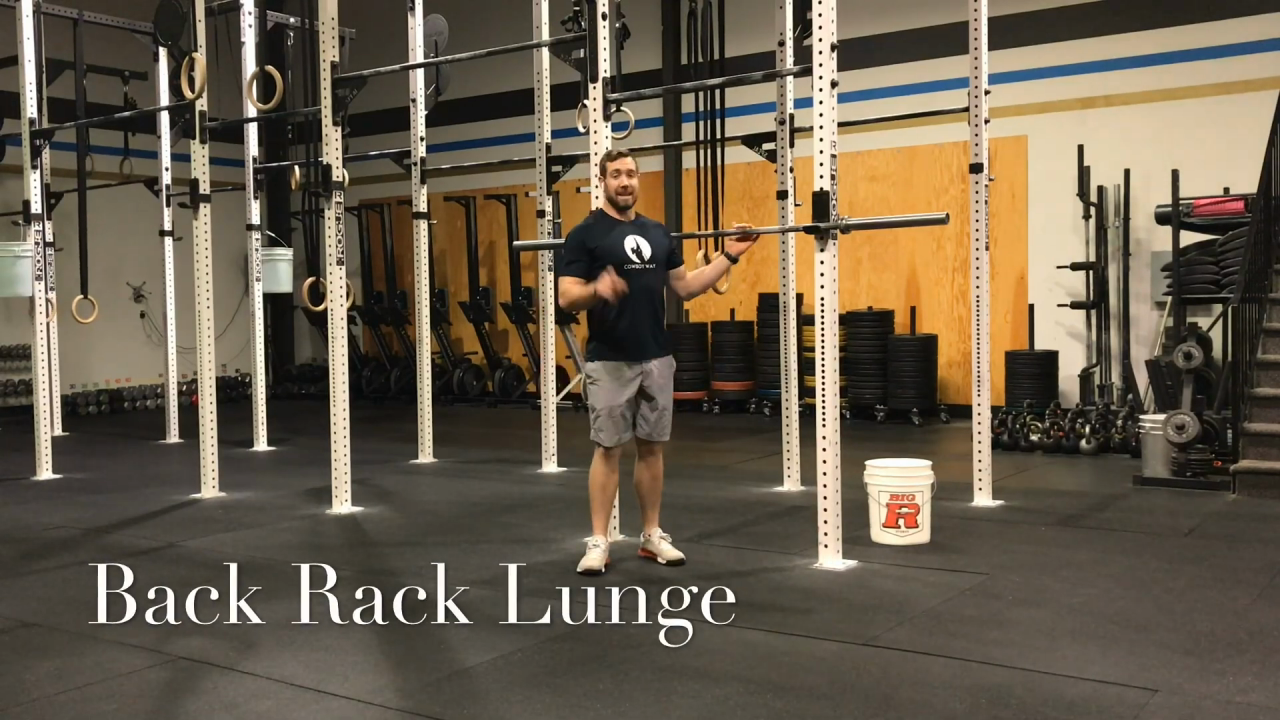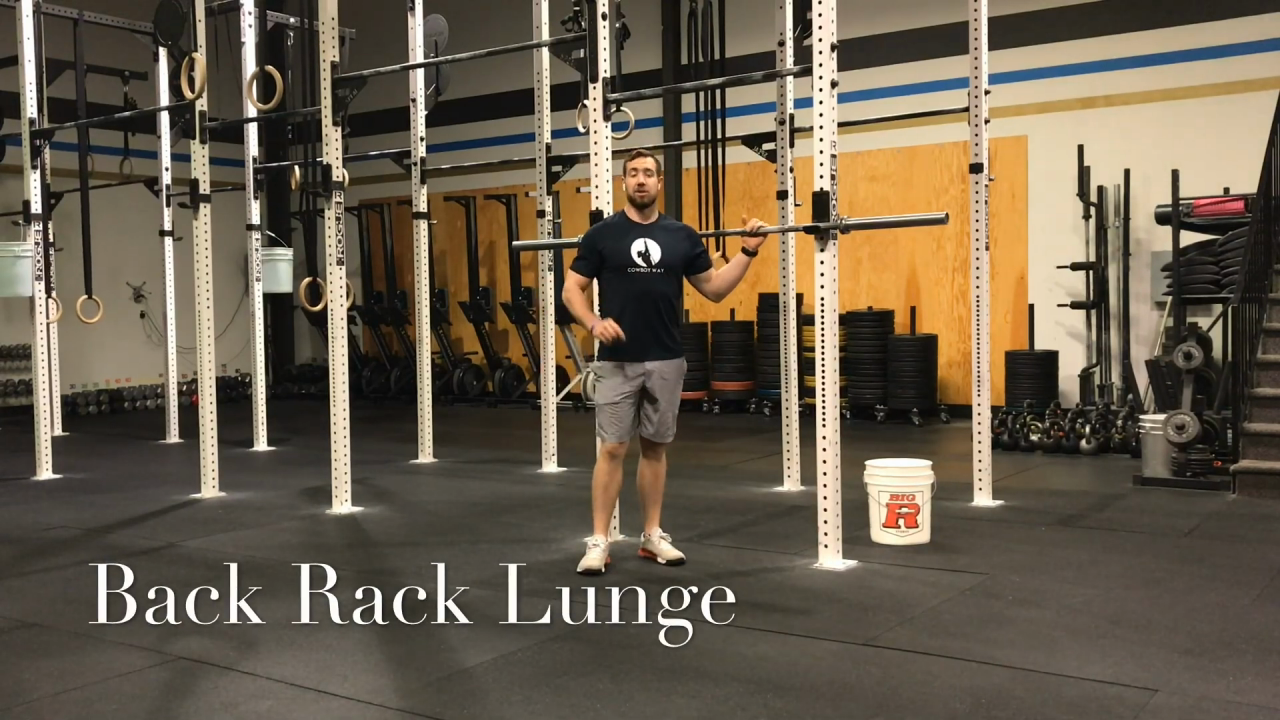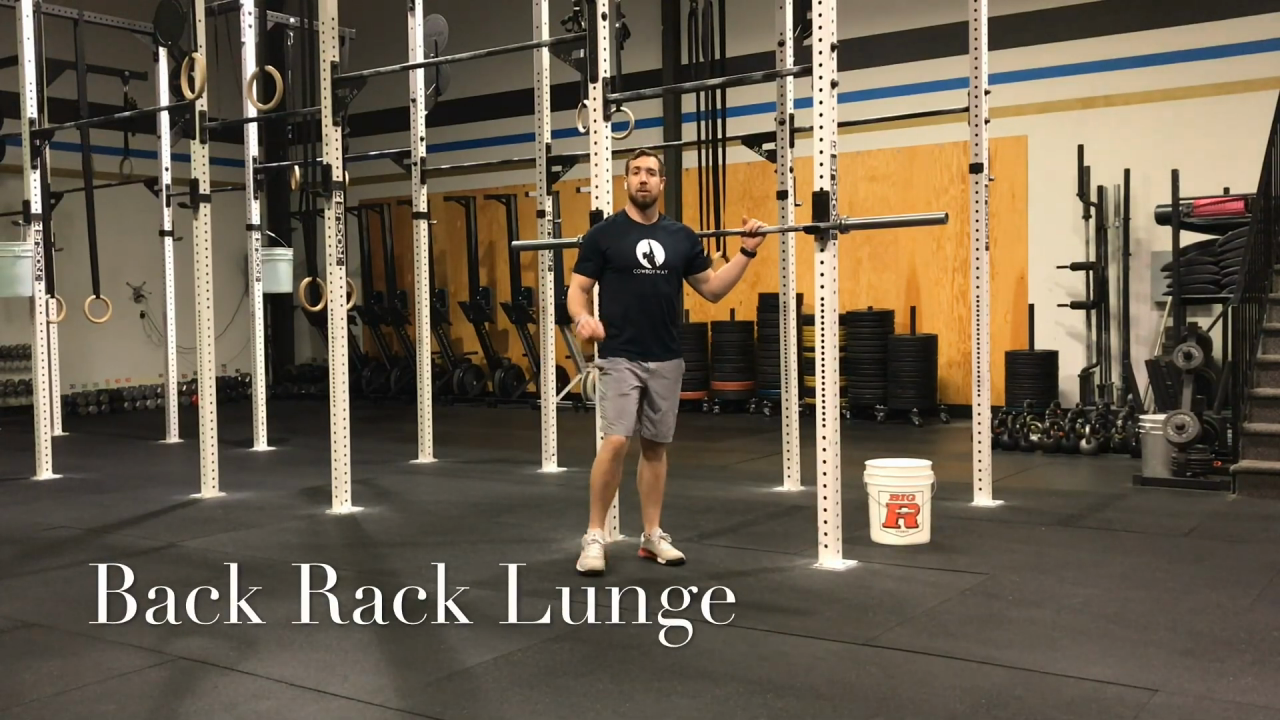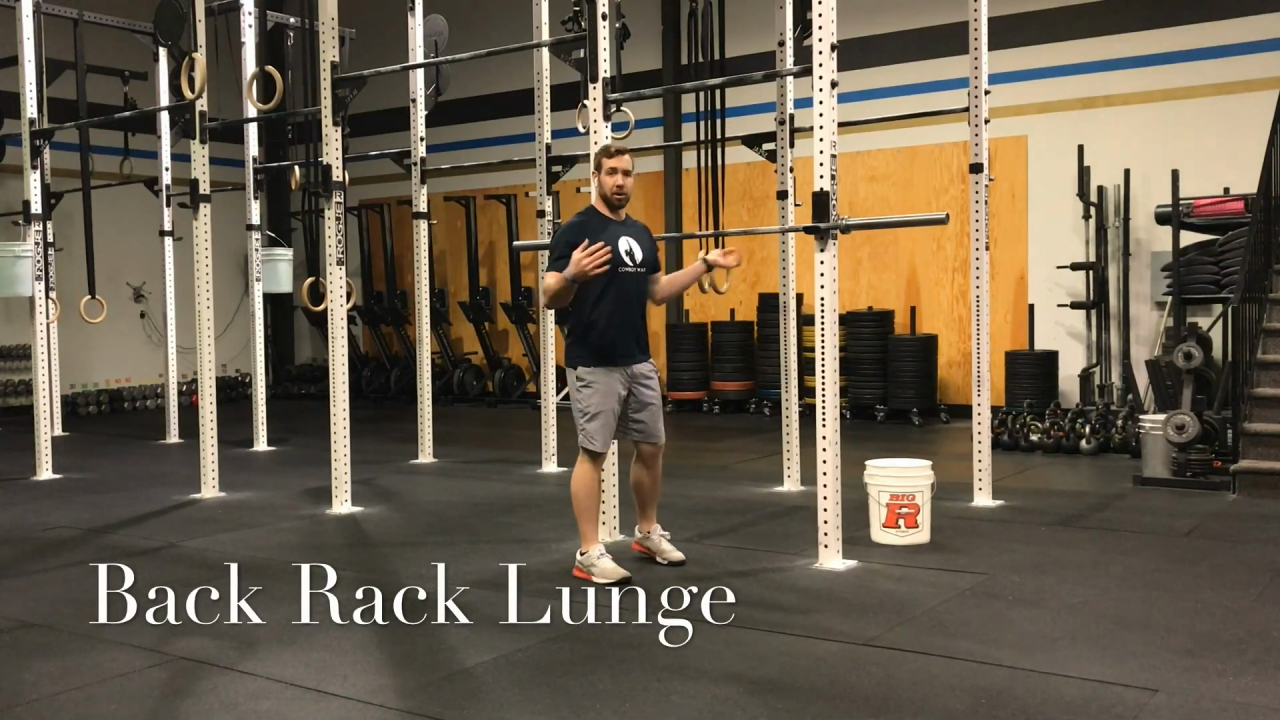
dt=0.7s
person 1, frame 1
left shoulder: (657, 232)
right shoulder: (588, 234)
left elbow: (686, 287)
right elbow: (565, 298)
left wrist: (729, 255)
right wrist: (595, 290)
left hip: (657, 358)
right hip: (610, 361)
left knee: (651, 446)
right knee: (608, 449)
left ankle: (652, 535)
right ankle: (598, 541)
person 1, frame 2
left shoulder: (682, 235)
right shoulder: (602, 234)
left elbow: (714, 289)
right elbow: (571, 289)
left wrist: (747, 251)
right wrist: (593, 322)
left hip: (667, 360)
right hip: (617, 360)
left knee: (655, 447)
right knee: (612, 448)
left ankle: (652, 535)
right ankle: (598, 540)
person 1, frame 3
left shoulder: (681, 236)
right shoulder: (604, 234)
left elbow: (712, 289)
right elbow: (577, 290)
left wrist: (746, 252)
right wrist: (582, 318)
left hip: (667, 360)
right hip: (620, 357)
left knee: (655, 446)
right knee: (616, 442)
left ankle: (652, 536)
right ankle: (593, 535)
person 1, frame 4
left shoulder: (640, 233)
right shoulder: (576, 231)
left elbow: (657, 292)
right elbow: (550, 299)
left wrist: (706, 263)
right wrist: (572, 275)
left hip: (640, 362)
right hip: (595, 364)
left knee: (652, 447)
right knee: (593, 453)
left ankle: (648, 531)
right ankle: (588, 553)
